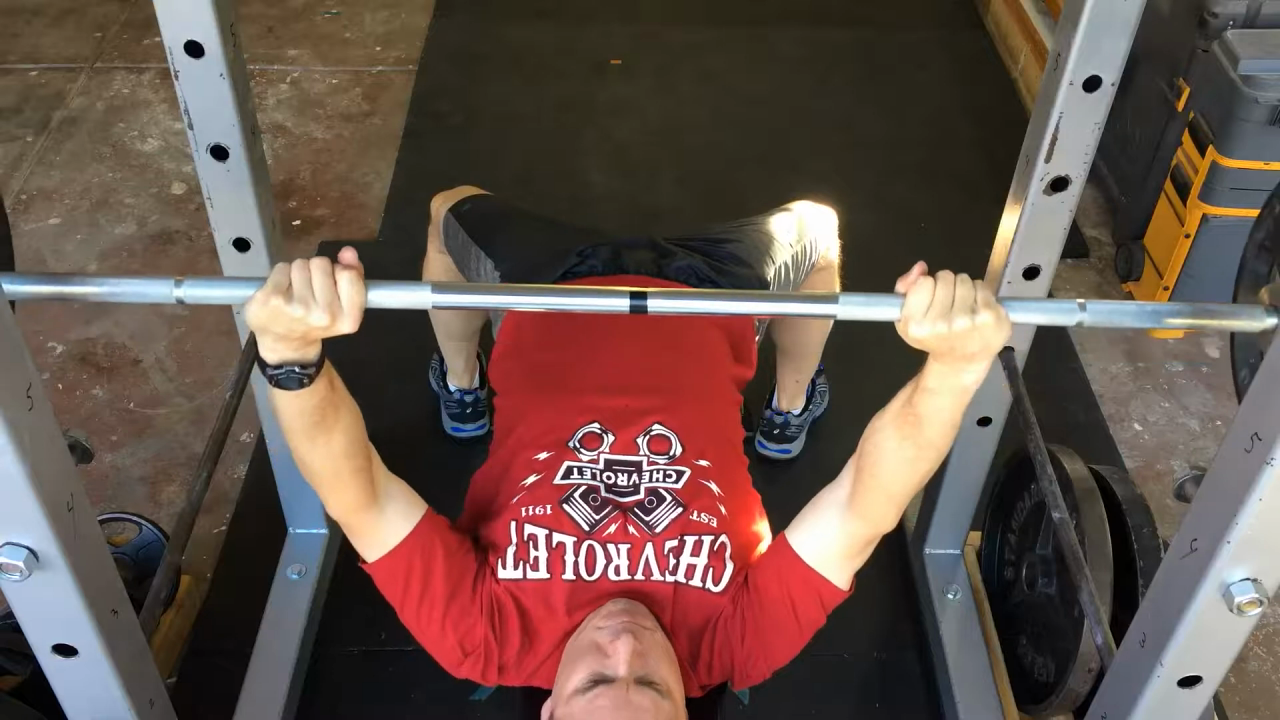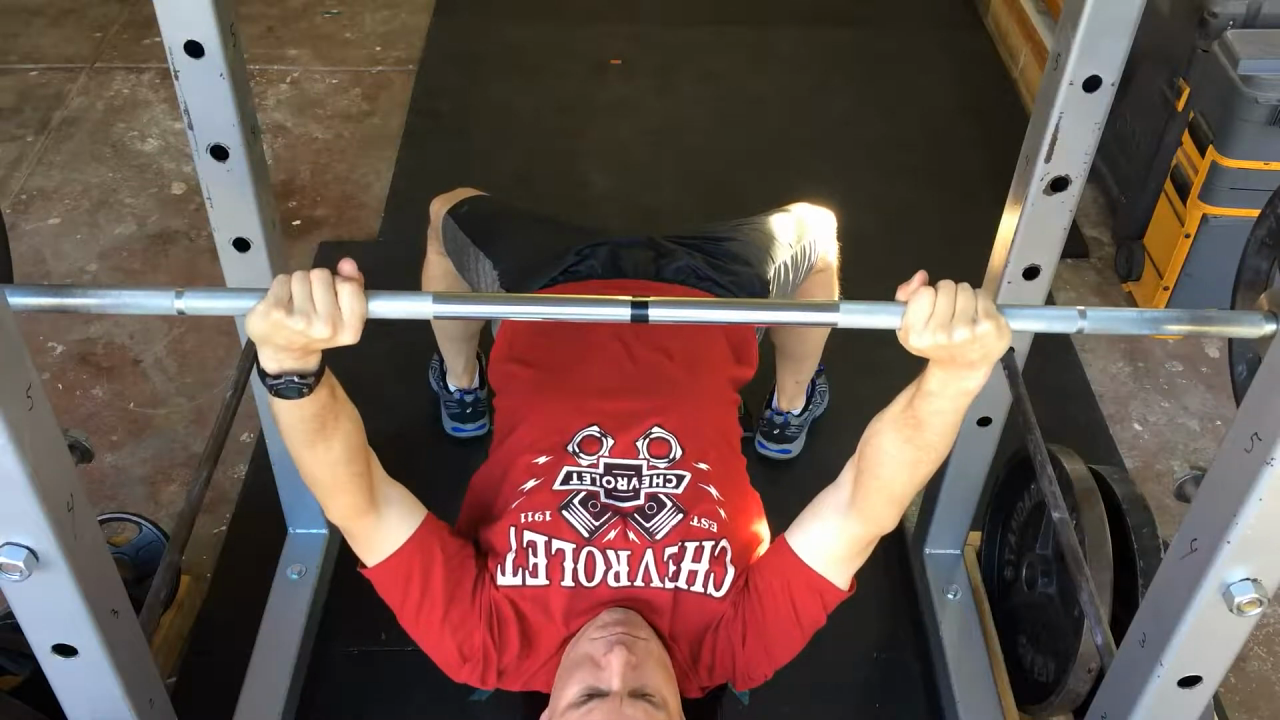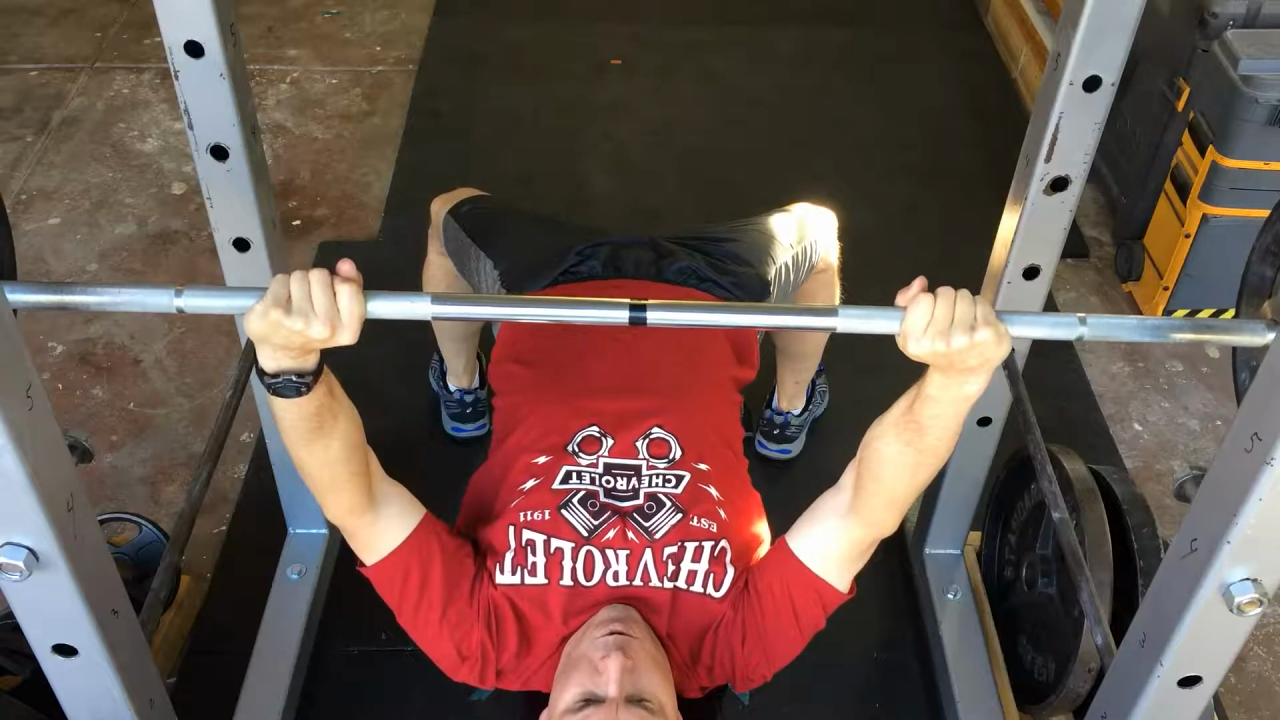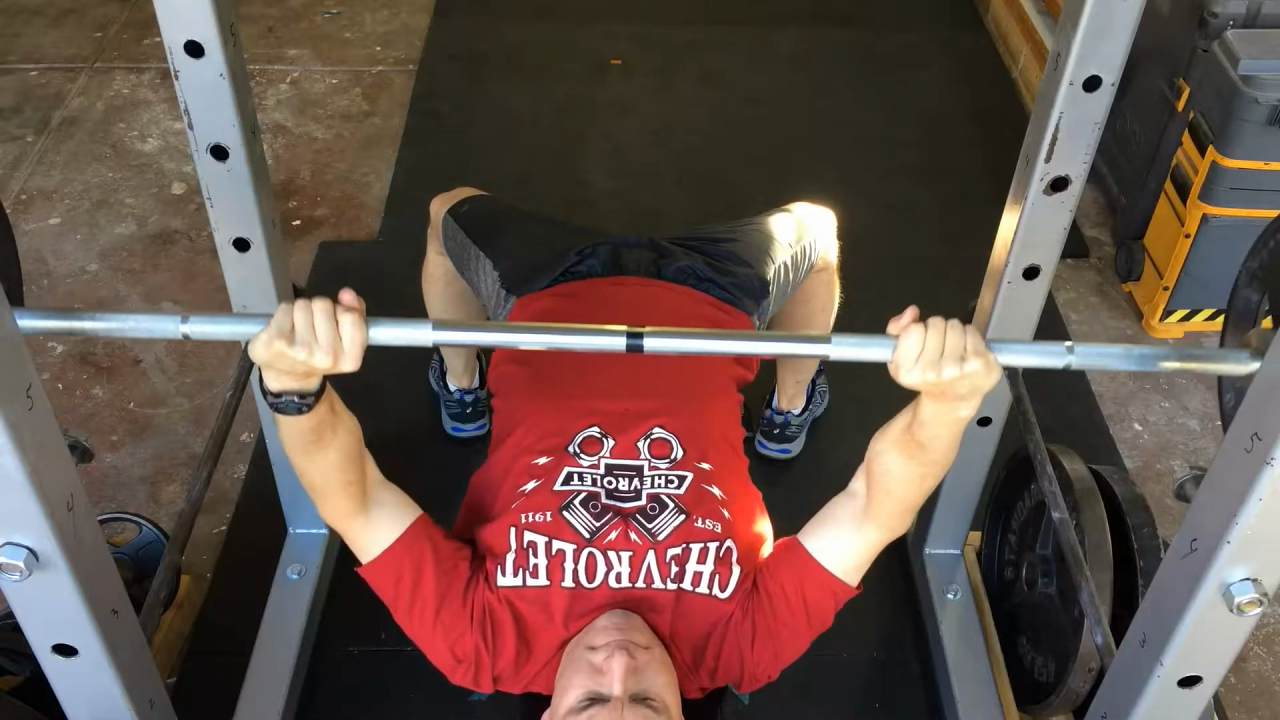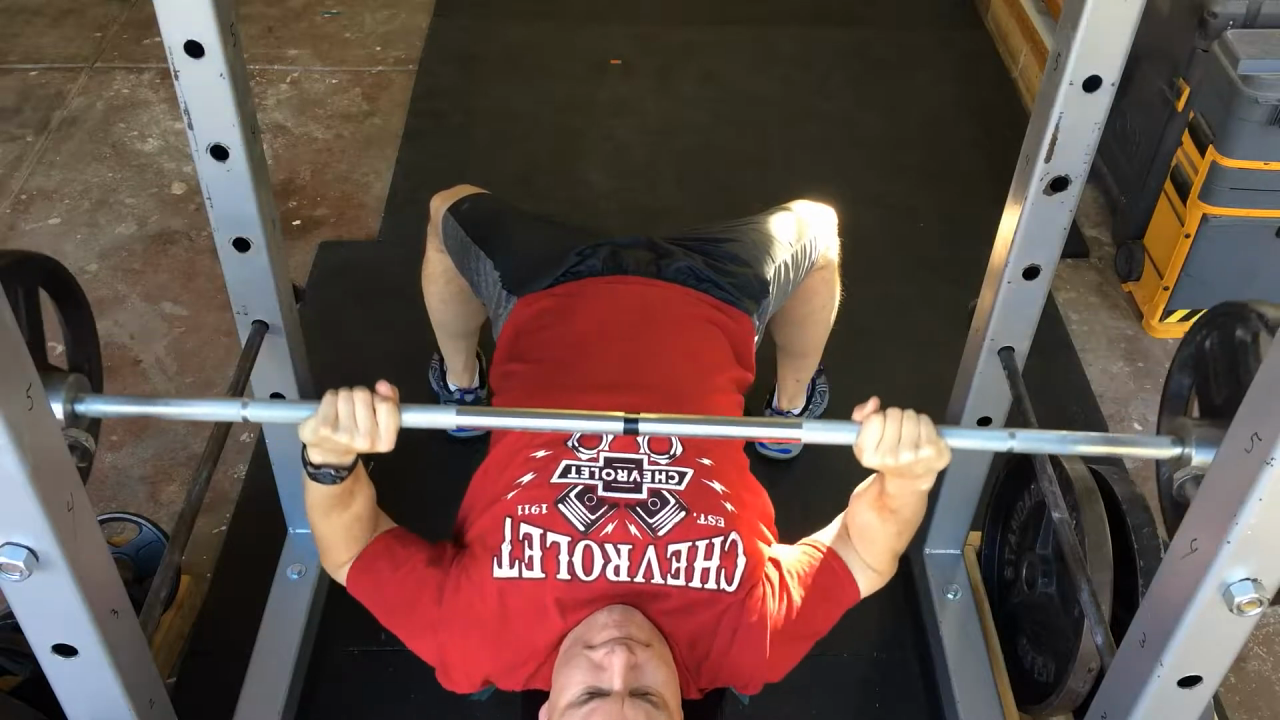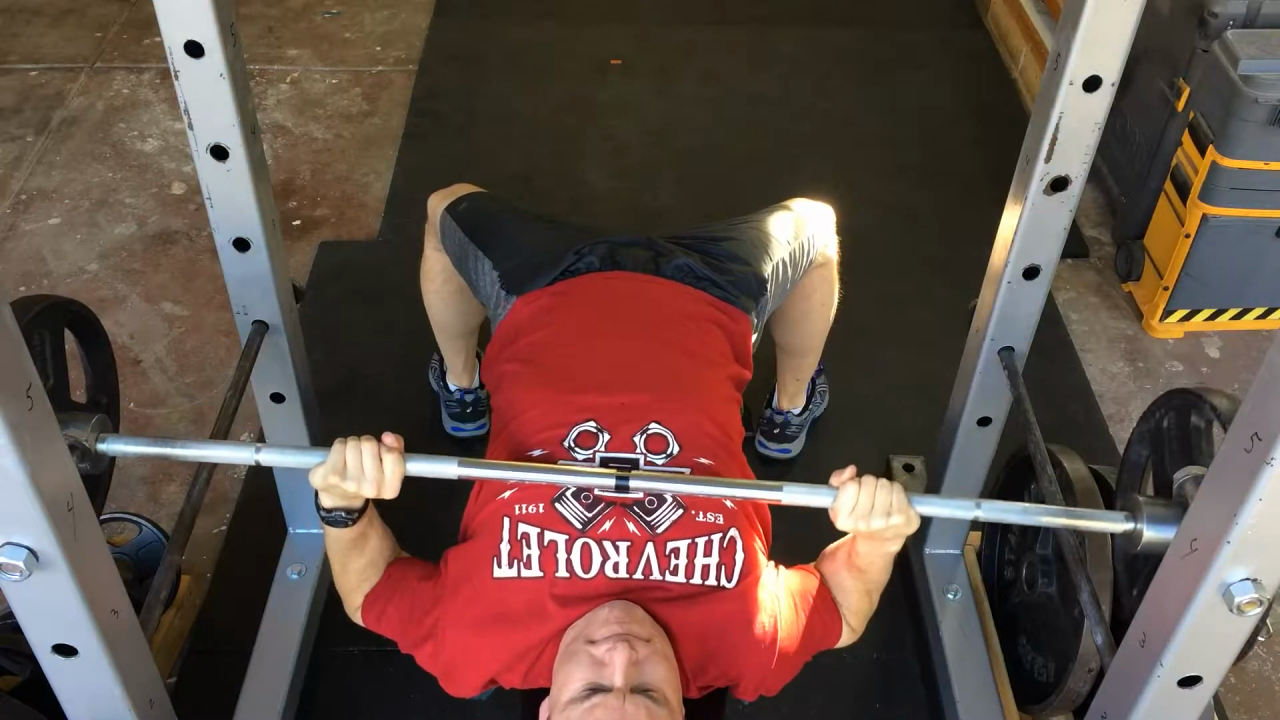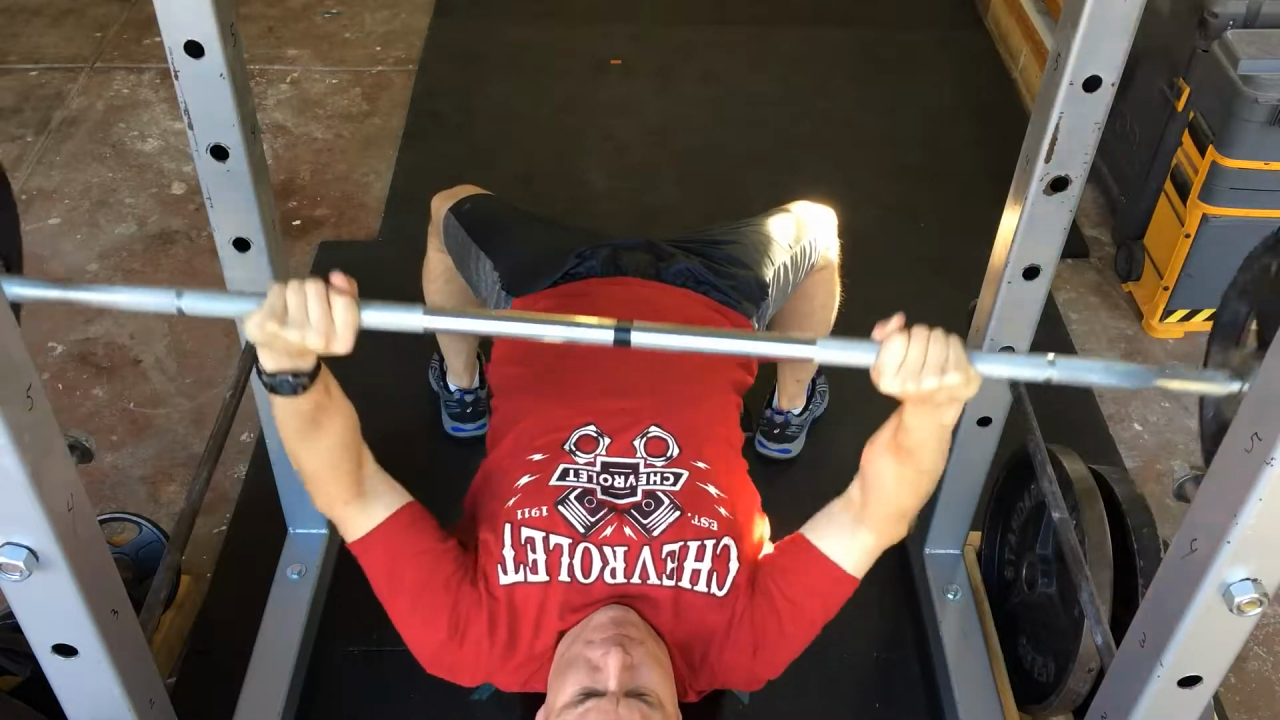
dt=0.7s
person 1, frame 1
left shoulder: (484, 634)
right shoulder: (738, 636)
left elbow: (356, 493)
right elbow: (868, 504)
left wrist: (291, 350)
right wrist: (957, 361)
left knee: (455, 209)
right knee: (813, 224)
left ankle: (462, 392)
person 1, frame 2
left shoulder: (483, 642)
right shoulder: (737, 643)
left elbow: (359, 502)
right elbow: (867, 504)
left wrist: (290, 360)
right wrist: (957, 368)
left knee: (454, 212)
right knee: (810, 225)
person 1, frame 3
left shoulder: (485, 640)
right shoulder: (737, 642)
left elbow: (356, 500)
right elbow: (865, 509)
left wrist: (289, 361)
right wrist: (958, 373)
left knee: (455, 212)
right knee: (813, 228)
person 1, frame 4
left shoulder: (485, 645)
right shoulder: (740, 642)
left elbow: (354, 500)
right elbow: (876, 509)
left wrist: (294, 382)
right wrist: (948, 398)
left knee: (454, 213)
right knee: (811, 226)
person 1, frame 5
left shoulder: (474, 638)
right shoulder: (744, 639)
left elbow: (350, 548)
right elbow: (867, 555)
left wrist: (330, 460)
right wrist: (907, 474)
left knee: (453, 209)
right knee: (813, 224)
person 1, frame 6
left shoulder: (474, 640)
right shoulder: (743, 645)
left elbow: (367, 595)
right elbow: (847, 606)
left wrist: (344, 504)
right wrist: (876, 537)
left knee: (451, 207)
right knee: (809, 222)
person 1, frame 7
left shoulder: (472, 641)
right shoulder: (739, 642)
left elbow: (350, 491)
right elbow: (873, 516)
left wrist: (291, 365)
right wrist: (934, 404)
left knee: (455, 207)
right knee: (812, 223)
